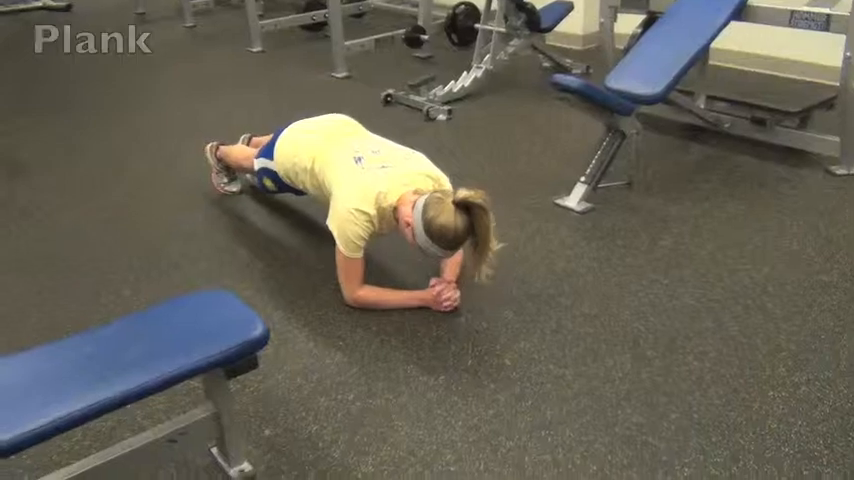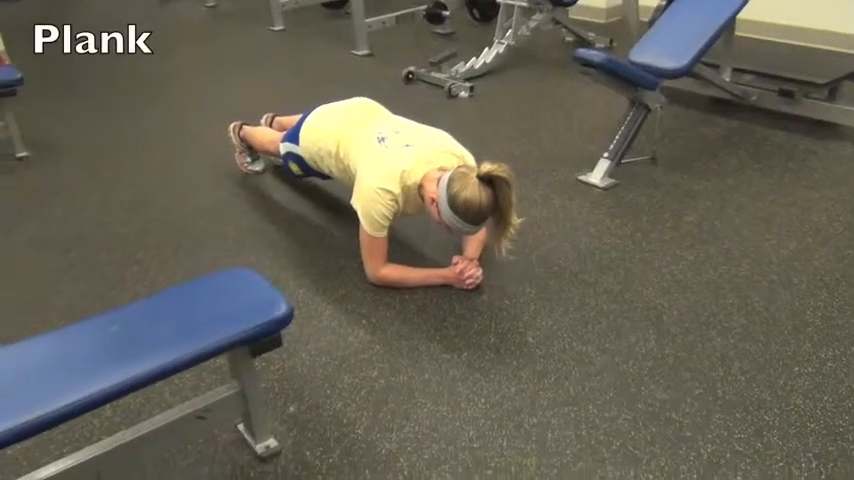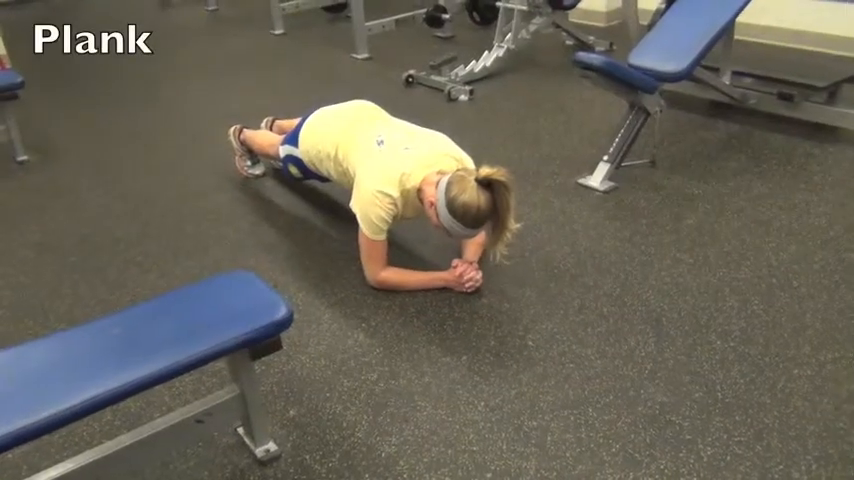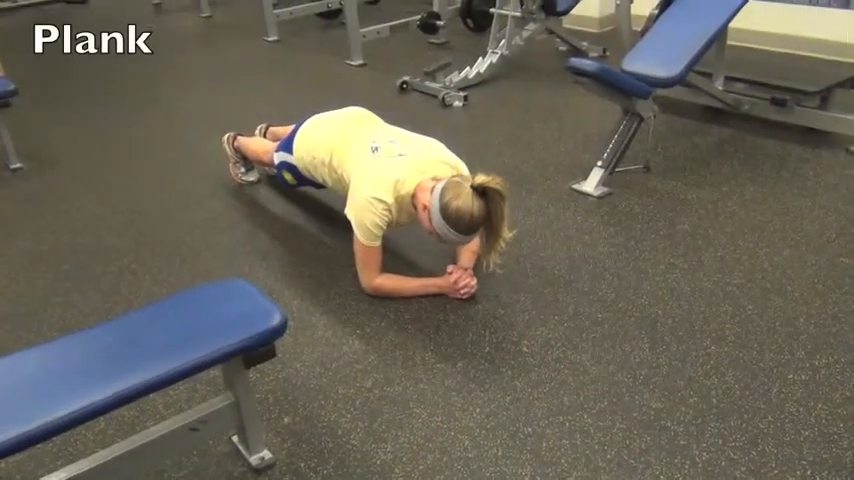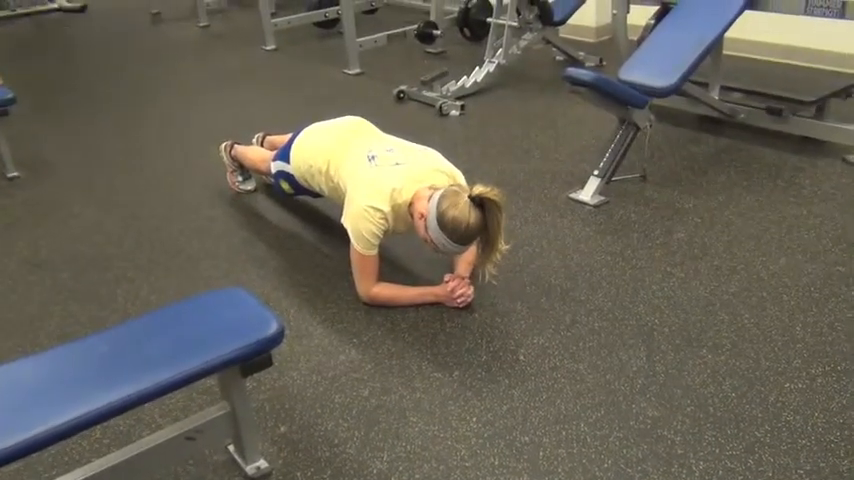
dt=0.7s
person 1, frame 1
left shoulder: (437, 185)
right shoulder: (358, 209)
left elbow: (453, 247)
right elbow: (353, 294)
left wrist: (448, 281)
right wrist: (425, 298)
left hip: (336, 130)
right hip: (292, 150)
right knee: (256, 165)
left ankle: (251, 142)
right ankle: (219, 154)
person 1, frame 2
left shoulder: (461, 162)
right shoulder: (381, 189)
left elbow: (477, 223)
right elbow: (376, 272)
left wrist: (470, 259)
right wrist: (448, 276)
left hip: (361, 112)
right hip: (317, 134)
right knee: (280, 146)
left ankle: (274, 121)
right ankle: (242, 133)
person 1, frame 3
left shoulder: (461, 168)
right shoulder: (381, 192)
left elbow: (476, 228)
right elbow: (376, 275)
left wrist: (470, 262)
right wrist: (447, 278)
left hip: (360, 116)
right hip: (317, 138)
right knee: (281, 151)
left ankle: (274, 125)
right ankle: (243, 137)
person 1, frame 4
left shoulder: (455, 173)
right shoulder: (376, 199)
left elbow: (471, 231)
right elbow: (371, 282)
left wrist: (464, 269)
right wrist: (442, 285)
left hip: (355, 122)
right hip: (312, 143)
right knee: (274, 157)
left ankle: (268, 131)
right ankle: (237, 144)
person 1, frame 5
left shoulder: (451, 182)
right shoulder: (372, 207)
left elbow: (468, 241)
right elbow: (367, 291)
left wrist: (462, 277)
right wrist: (439, 294)
left hip: (352, 132)
right hip: (309, 152)
right knee: (271, 166)
left ankle: (266, 141)
right ankle: (234, 153)
